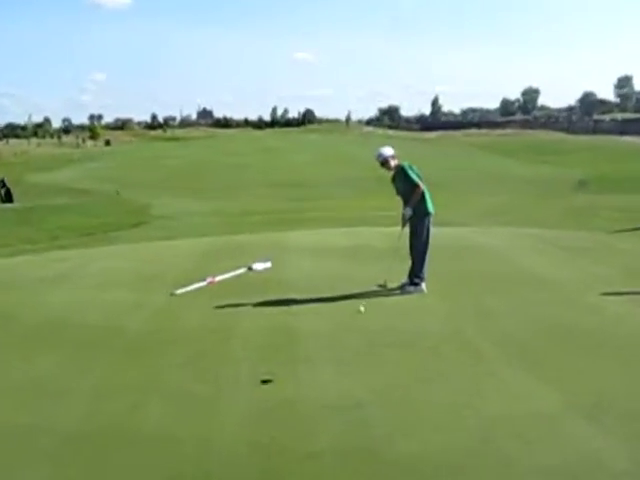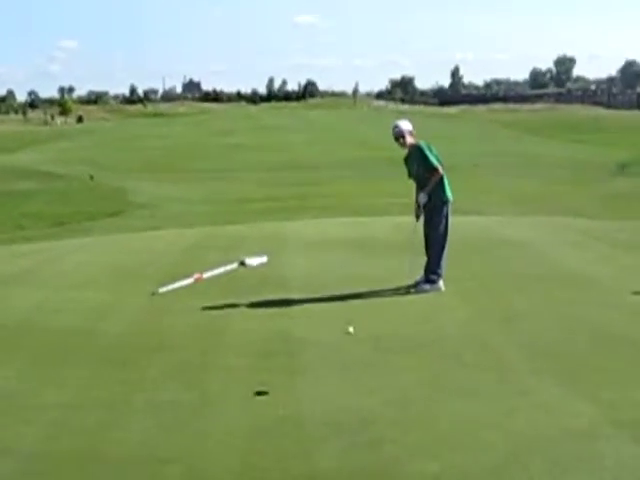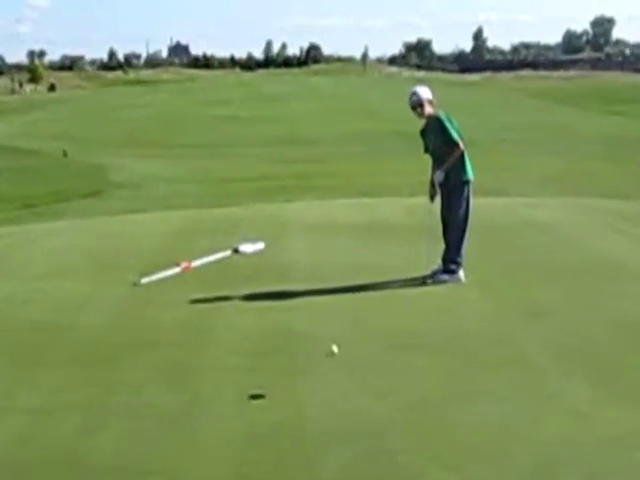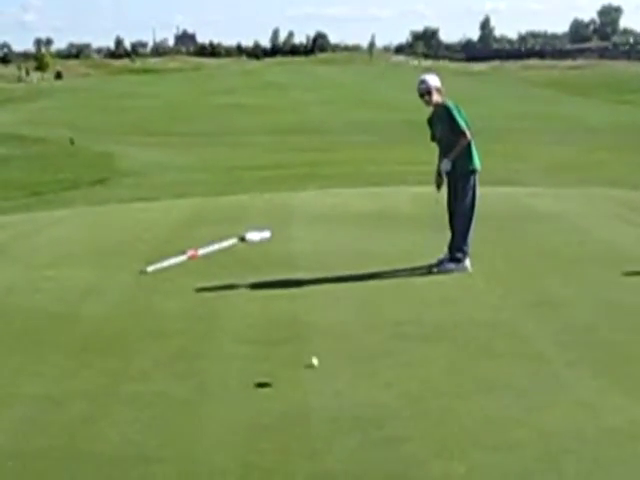
dt=0.3s
person 1, frame 1
left shoulder: (405, 168)
right shoulder: (395, 178)
left elbow: (420, 187)
left wrist: (409, 208)
right wrist: (405, 214)
left hip: (422, 211)
right hip: (414, 213)
left knee: (419, 247)
right knee: (414, 247)
person 1, frame 2
left shoulder: (422, 148)
right shoulder: (408, 158)
left elbow: (439, 171)
left wrist: (424, 193)
right wrist: (417, 205)
left hip: (439, 198)
right hip: (428, 200)
left knee: (437, 239)
right knee: (429, 238)
left ankle: (435, 279)
right ankle: (429, 275)
person 1, frame 3
left shoulder: (442, 120)
right shoulder: (425, 131)
left elbow: (459, 147)
left wrist: (442, 171)
right wrist: (432, 183)
left hip: (459, 177)
right hip: (446, 180)
left knee: (456, 223)
right knee: (447, 222)
left ankle: (454, 269)
right ankle: (448, 264)
person 1, frame 4
left shoulder: (450, 109)
right shoulder: (432, 119)
left elbow: (466, 136)
left wrist: (448, 160)
right wrist: (438, 172)
left hip: (465, 166)
right hip: (452, 169)
left knee: (462, 212)
right knee: (454, 211)
left ankle: (460, 258)
right ankle: (454, 253)
